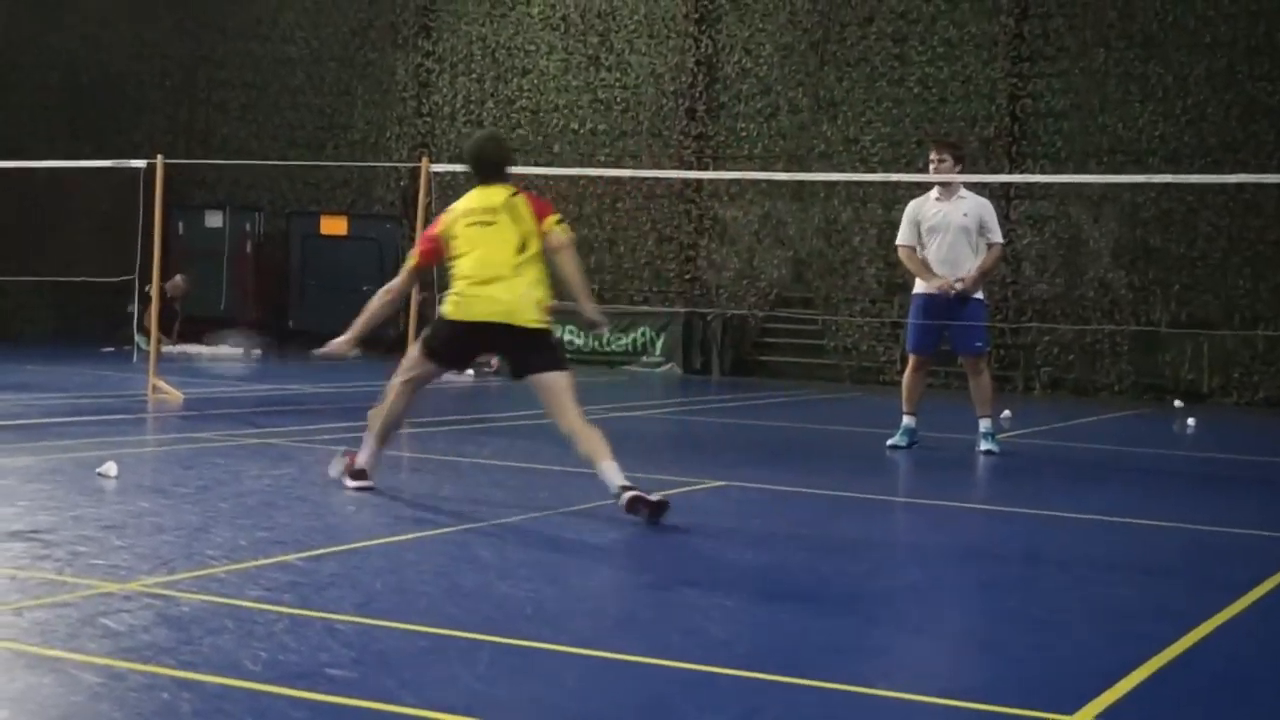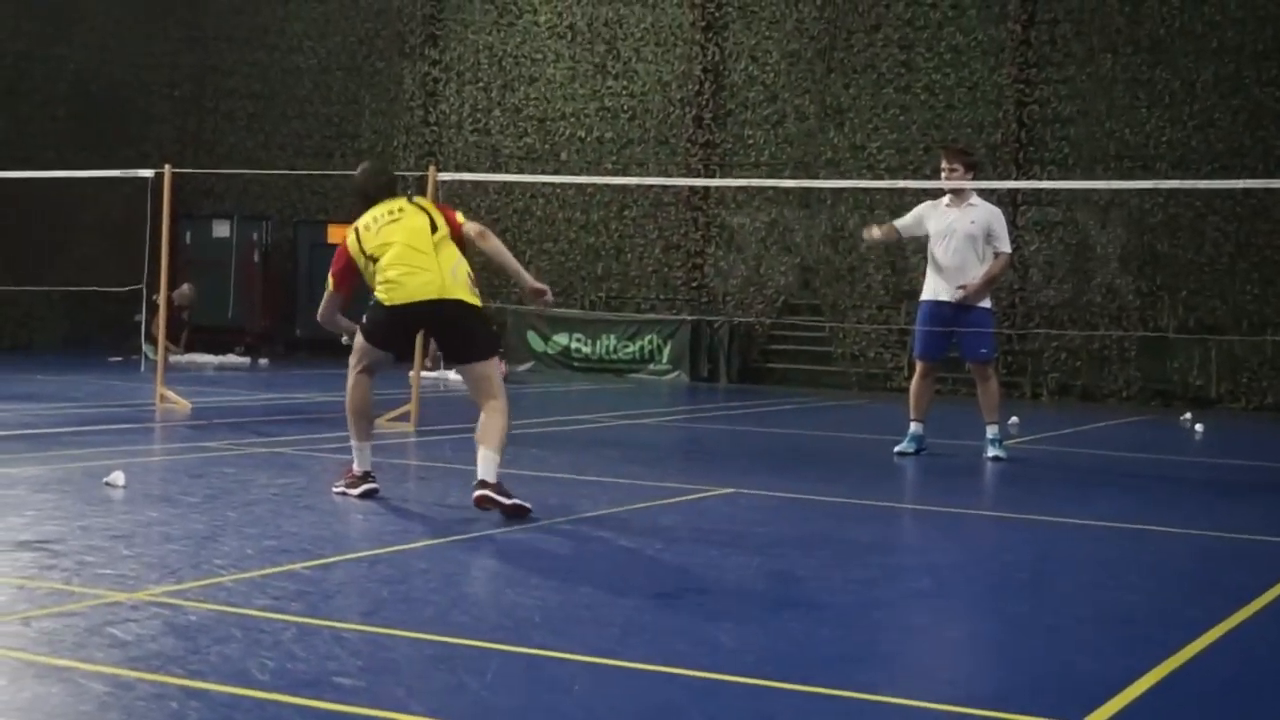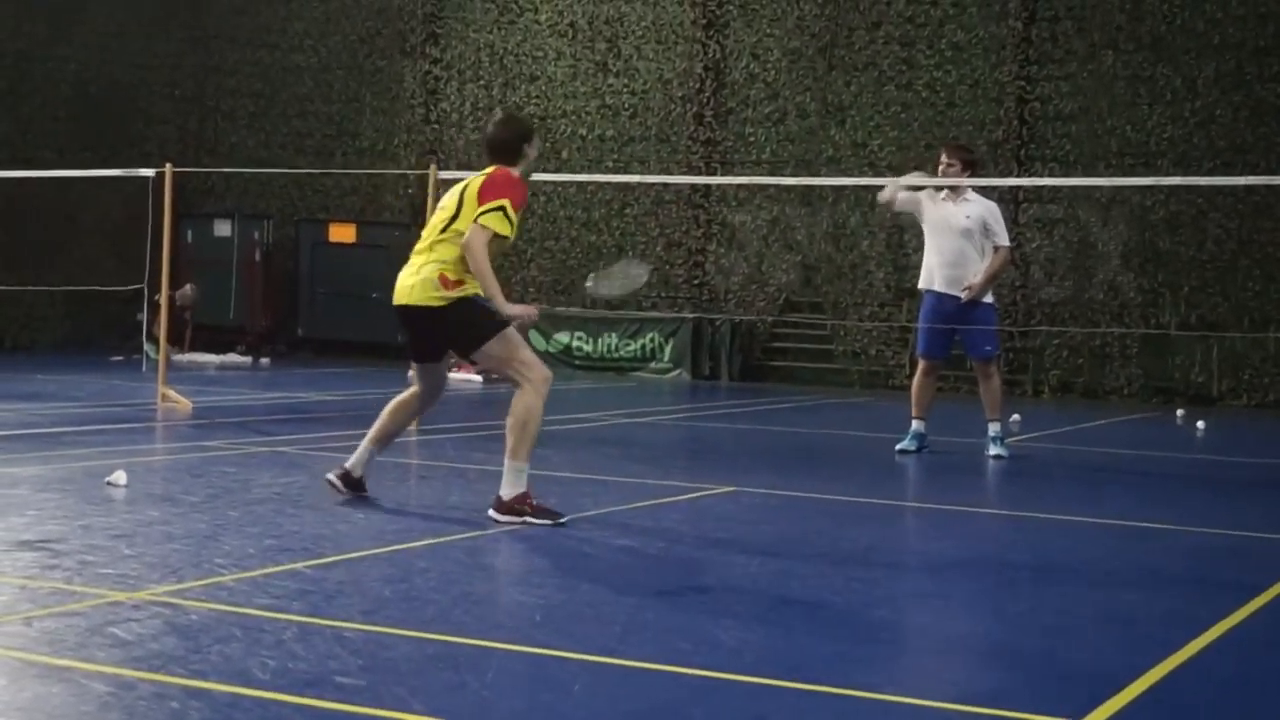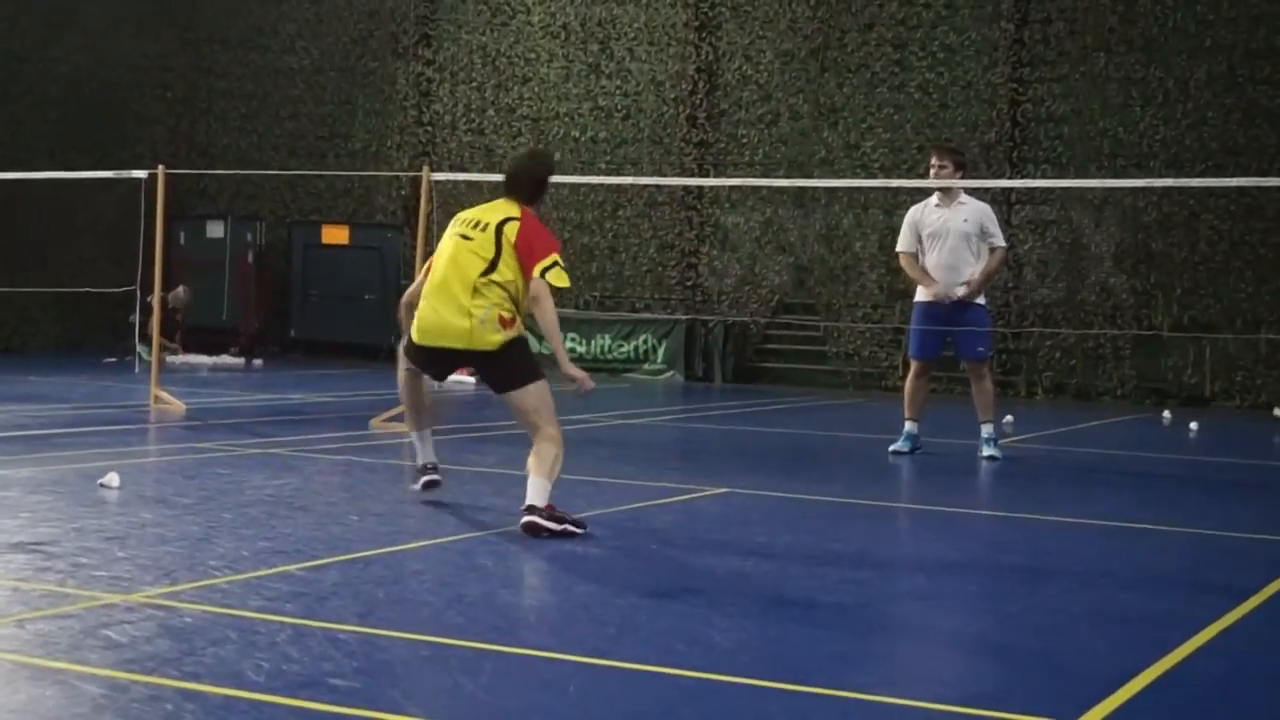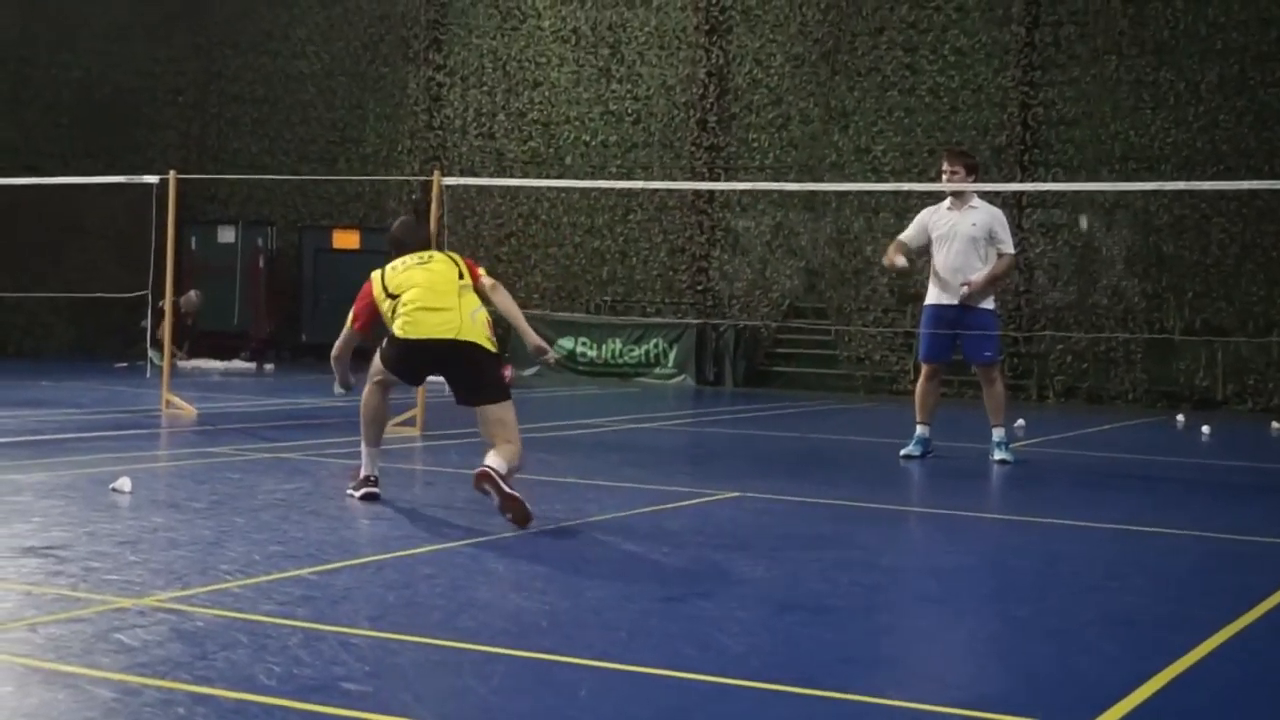
dt=0.4s
person 1, frame 1
left shoulder: (448, 218)
right shoulder: (532, 205)
left elbow: (397, 288)
right elbow: (562, 245)
left wrist: (351, 335)
right wrist: (586, 304)
left hip: (466, 310)
right hip: (526, 317)
left knee: (407, 379)
right knee: (571, 416)
left ankle: (362, 464)
right ankle: (624, 488)
person 1, frame 2
left shoulder: (354, 237)
right shoulder: (427, 207)
left elbow: (325, 316)
right elbow: (478, 235)
left wrist: (352, 329)
right wrist: (526, 279)
left hip: (398, 296)
right hip: (455, 298)
left knee: (360, 368)
right knee: (492, 400)
left ankle: (360, 473)
right ankle: (488, 482)
person 1, frame 3
left shoulder: (471, 186)
right shoulder: (509, 186)
right elbow: (473, 244)
right wrist: (502, 305)
left hip: (408, 296)
right hip: (441, 297)
left knee: (426, 391)
right knee: (536, 379)
left ankle: (352, 471)
right ankle: (512, 497)
person 1, frame 4
left shoulder: (462, 219)
right shoulder: (534, 232)
left elbow: (413, 293)
right elbow: (539, 294)
left wrist: (406, 331)
right wrist: (563, 361)
left hip: (434, 331)
right hip: (491, 337)
left knee: (409, 361)
right knee: (546, 433)
left ankle: (426, 463)
right ankle: (537, 506)
person 1, frame 5
left shoulder: (379, 278)
right shoulder: (456, 261)
right elbow: (493, 290)
left wrist: (342, 379)
right wrist: (530, 336)
left hip: (412, 334)
right hip: (471, 341)
left knee: (377, 384)
right knee: (507, 445)
left ankle: (367, 478)
right ankle: (494, 470)
person 2, frame 1
left shoulder: (980, 205)
right shoulder: (917, 206)
left elbow: (996, 247)
right elbow: (905, 249)
left wrist: (976, 277)
right wrist: (932, 279)
left hip: (968, 298)
right hip: (928, 296)
left knee: (976, 363)
right knee: (917, 361)
left ankle: (986, 431)
right ankle: (908, 427)
person 2, frame 2
left shoulder: (990, 213)
right shoulder: (929, 210)
left elbow: (1004, 257)
right elbow: (897, 229)
left wrist: (979, 285)
right wrist: (879, 232)
left hip: (974, 306)
right hip: (934, 302)
left knee: (983, 370)
right knee: (924, 368)
left ankle: (993, 437)
right ankle: (915, 434)
person 2, frame 3
left shoulder: (986, 208)
right shoulder: (927, 202)
left elbow: (1003, 250)
right elbow: (885, 199)
left wrist: (982, 281)
right wrist: (907, 181)
left hip: (975, 302)
right hip: (935, 298)
left knee: (986, 367)
right knee: (926, 365)
left ankle: (995, 435)
right ankle: (917, 431)
person 2, frame 4
left shoulder: (980, 210)
right shoulder: (917, 213)
left elbow: (999, 250)
right elbow: (905, 256)
left wrist: (980, 279)
right wrist: (931, 286)
left hip: (970, 304)
right hip: (929, 303)
left knee: (978, 368)
right knee: (919, 367)
left ankle: (988, 436)
right ankle: (910, 433)
person 2, frame 5
left shoulder: (992, 215)
right shoulder: (931, 214)
left elbow: (1008, 257)
right elbow: (904, 242)
left wrist: (983, 282)
right wrist: (894, 255)
left hip: (978, 308)
right hip: (937, 305)
left knee: (989, 372)
right knee: (929, 370)
left ankle: (999, 440)
right ankle: (922, 437)
